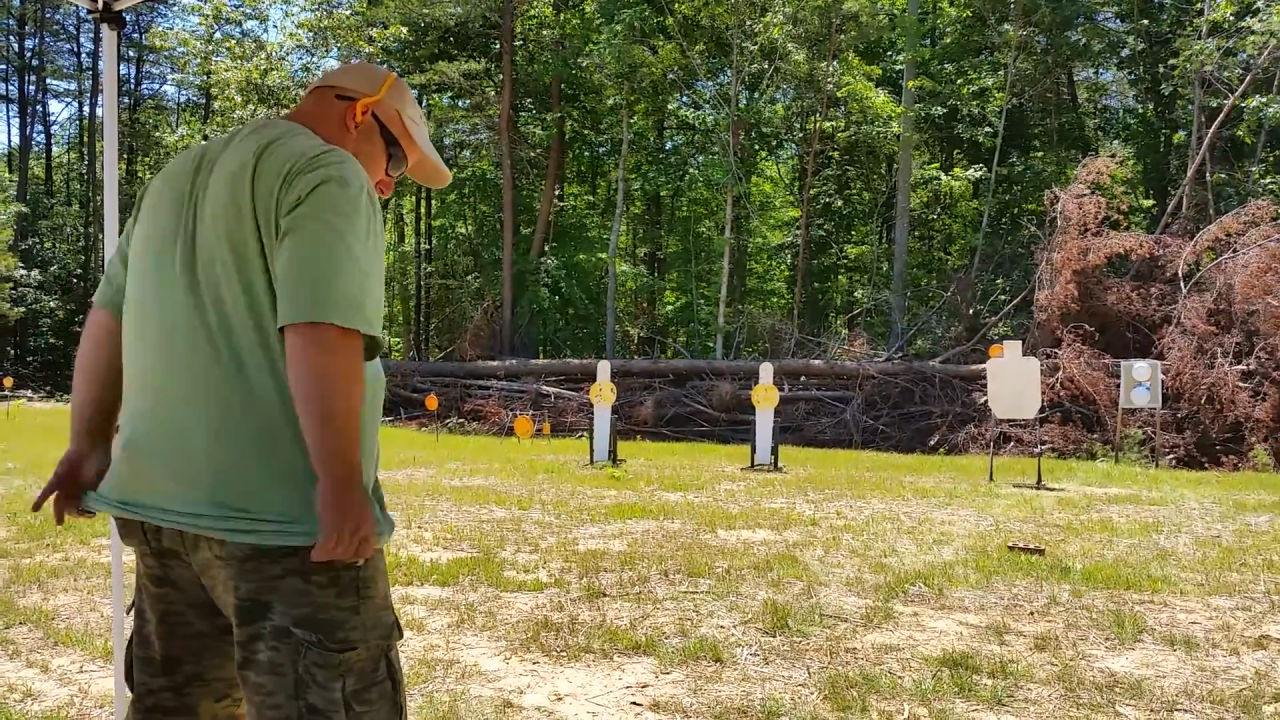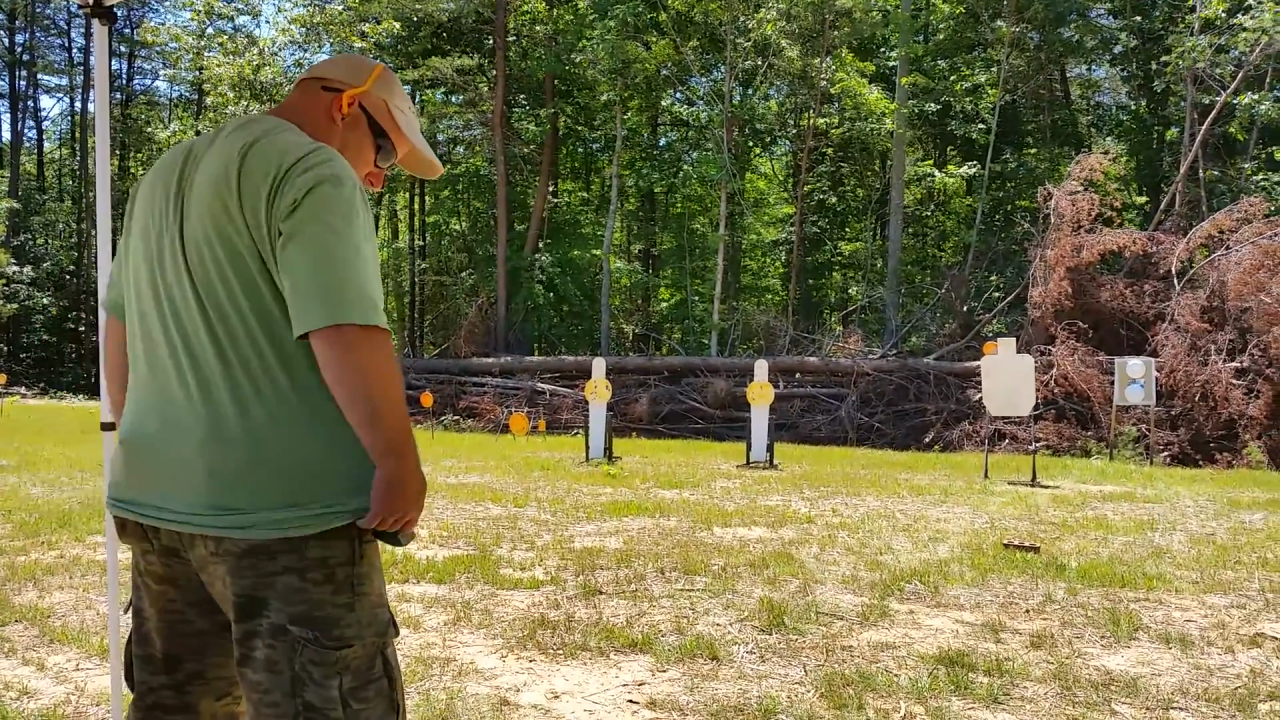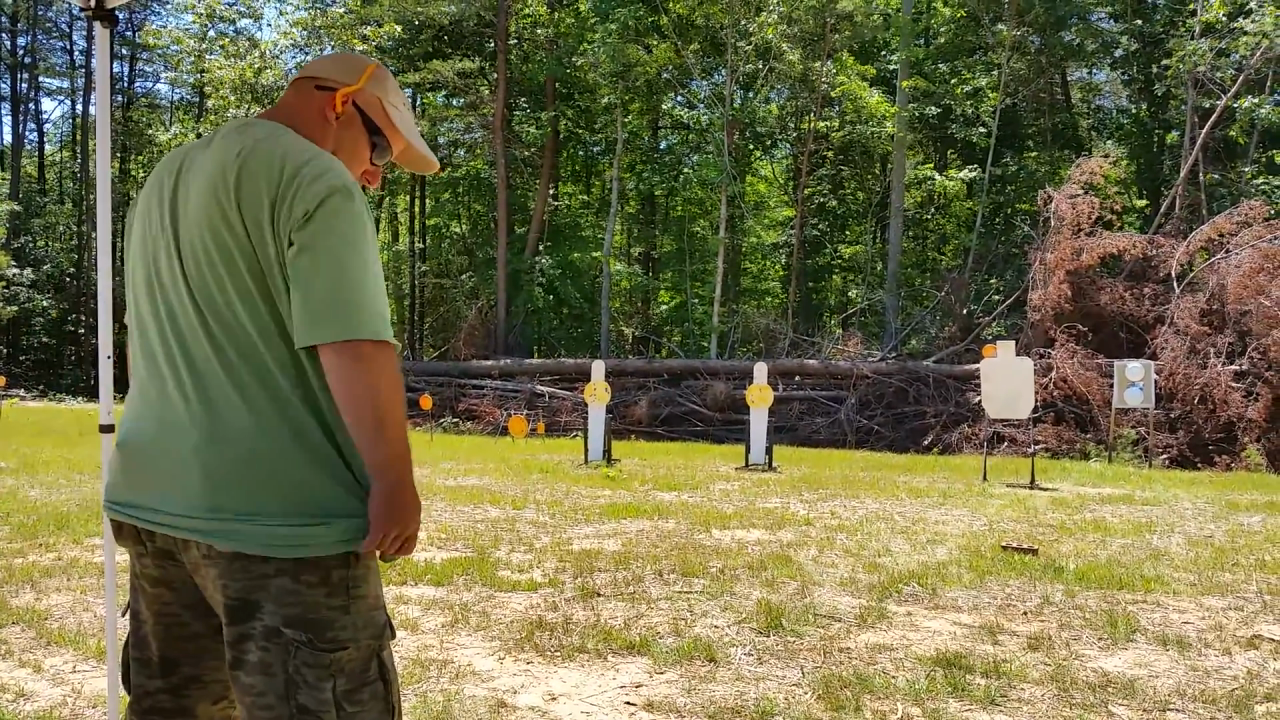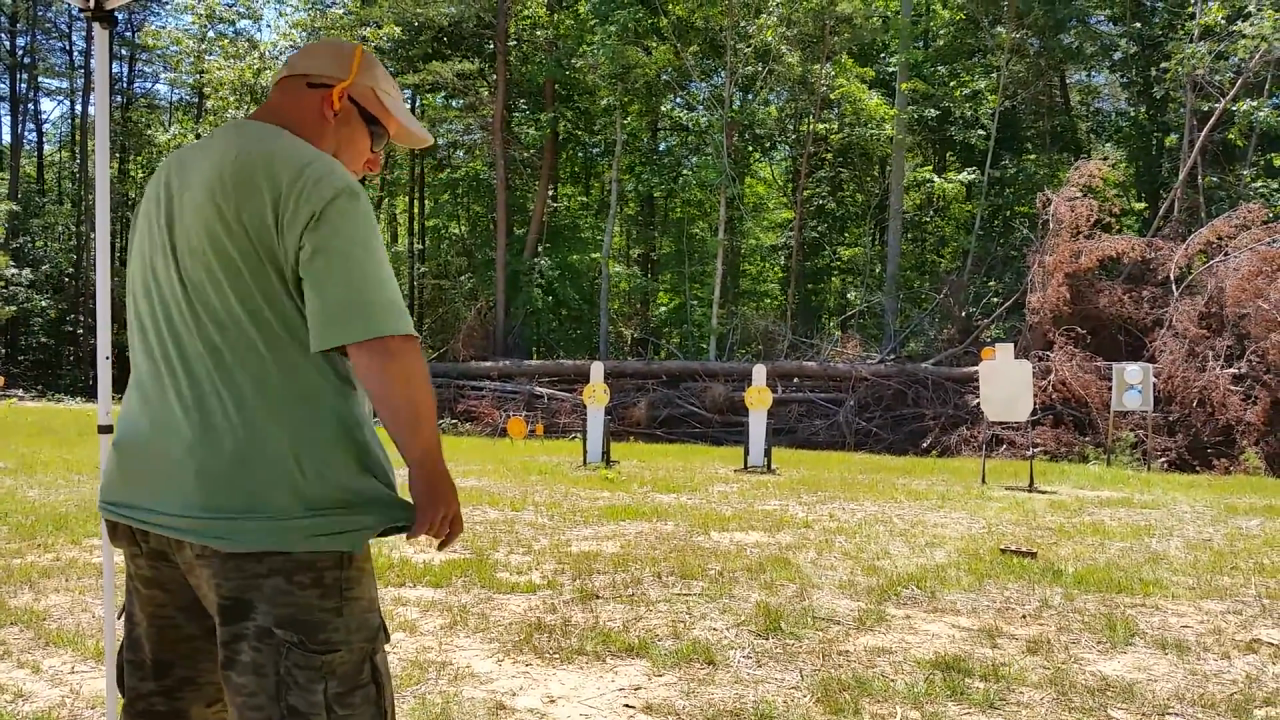
dt=0.2s
person 1, frame 1
left shoulder: (180, 175)
right shoulder: (320, 176)
left elbow: (110, 318)
right elbow: (322, 336)
left wrist: (88, 445)
right wrist: (343, 484)
left hip: (161, 493)
right hip: (269, 506)
person 1, frame 2
left shoulder: (167, 173)
right shoulder: (312, 174)
left elbow: (122, 321)
right elbow: (346, 335)
left wrist: (145, 445)
right wrist: (399, 463)
left hip: (156, 492)
right hip: (279, 503)
person 1, frame 3
left shoulder: (168, 175)
right shoulder: (313, 182)
right elbow: (355, 348)
right wrist: (394, 483)
left hip: (155, 495)
right hip: (274, 508)
person 1, frame 4
left shoulder: (173, 175)
right shoulder: (313, 183)
right elbow: (381, 343)
right wrist: (431, 472)
left hip: (153, 494)
right hip: (271, 506)
